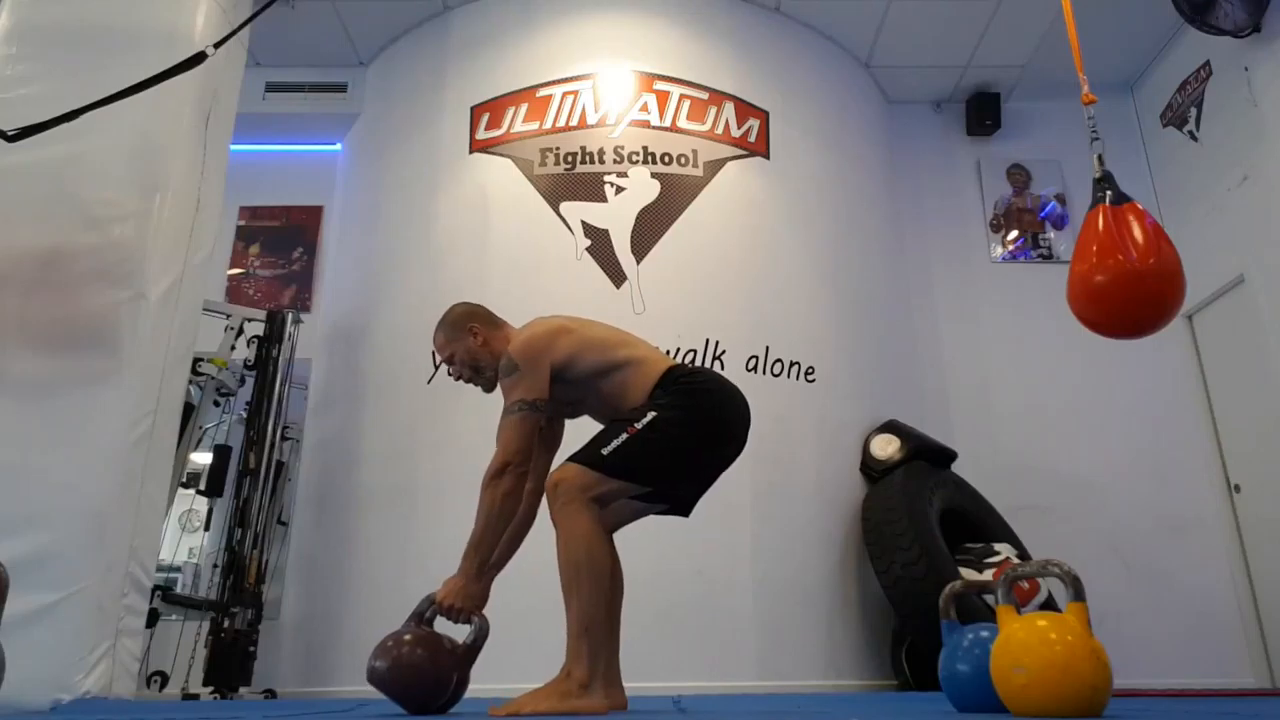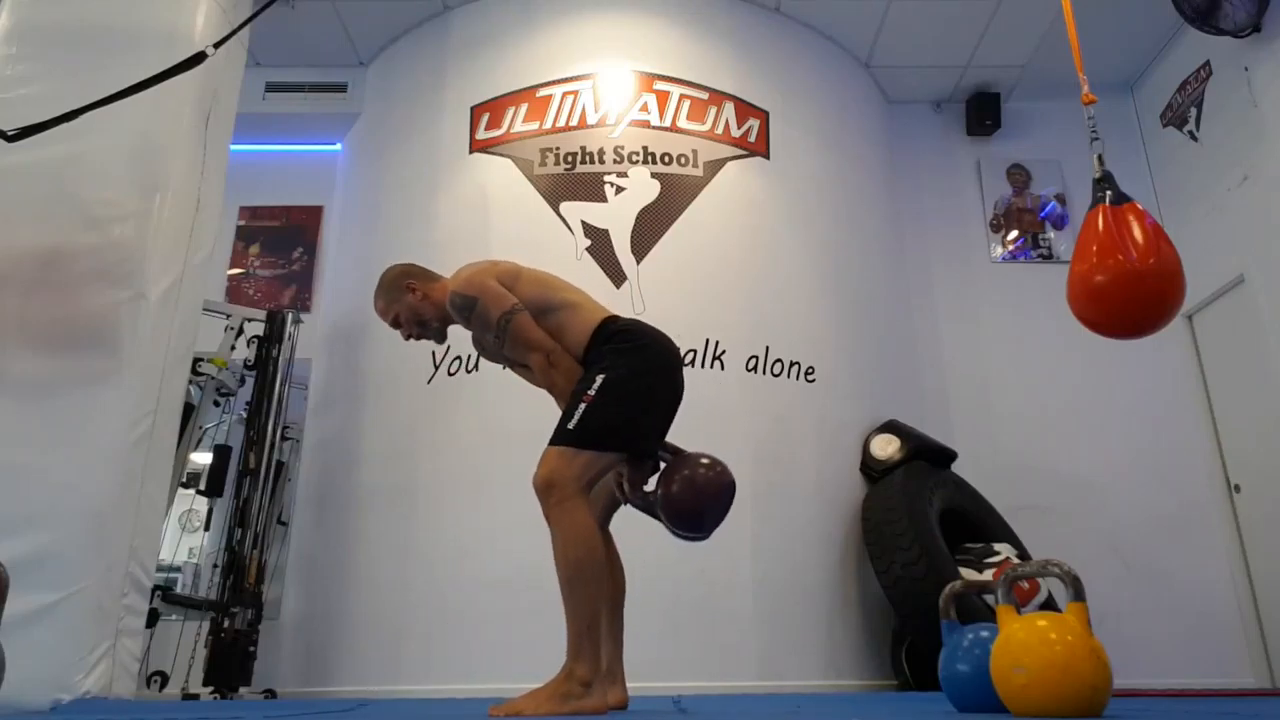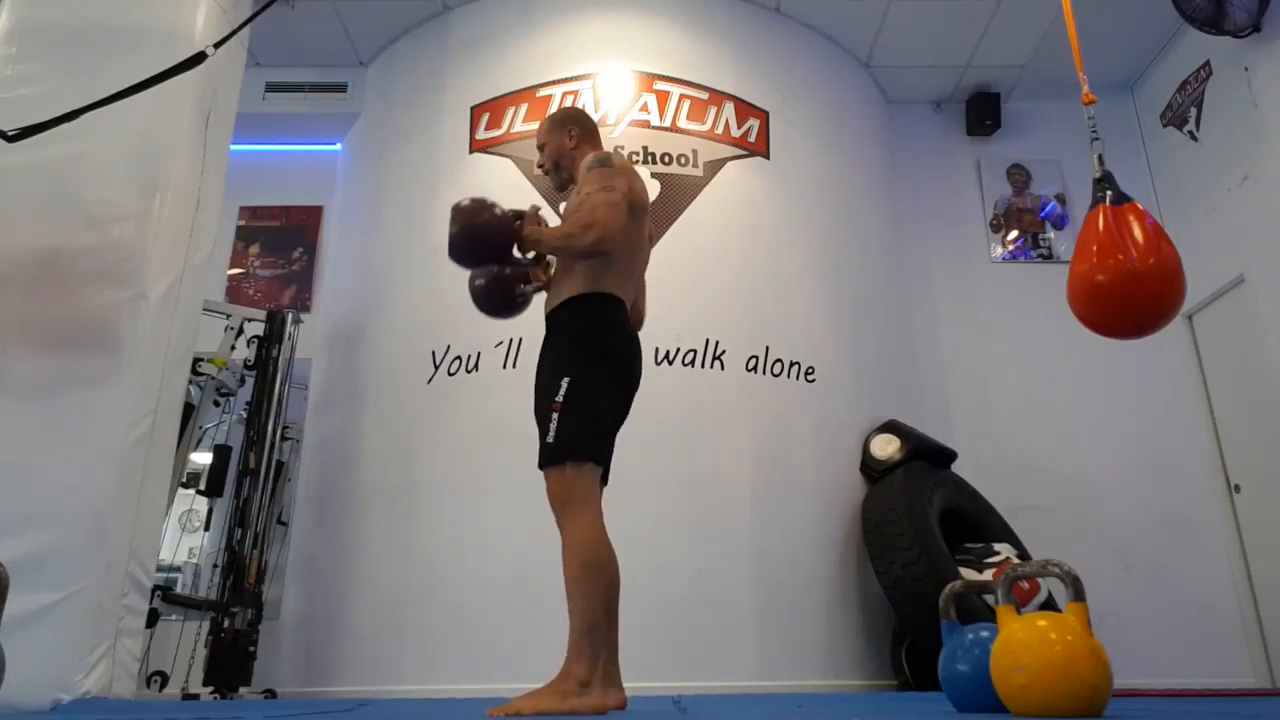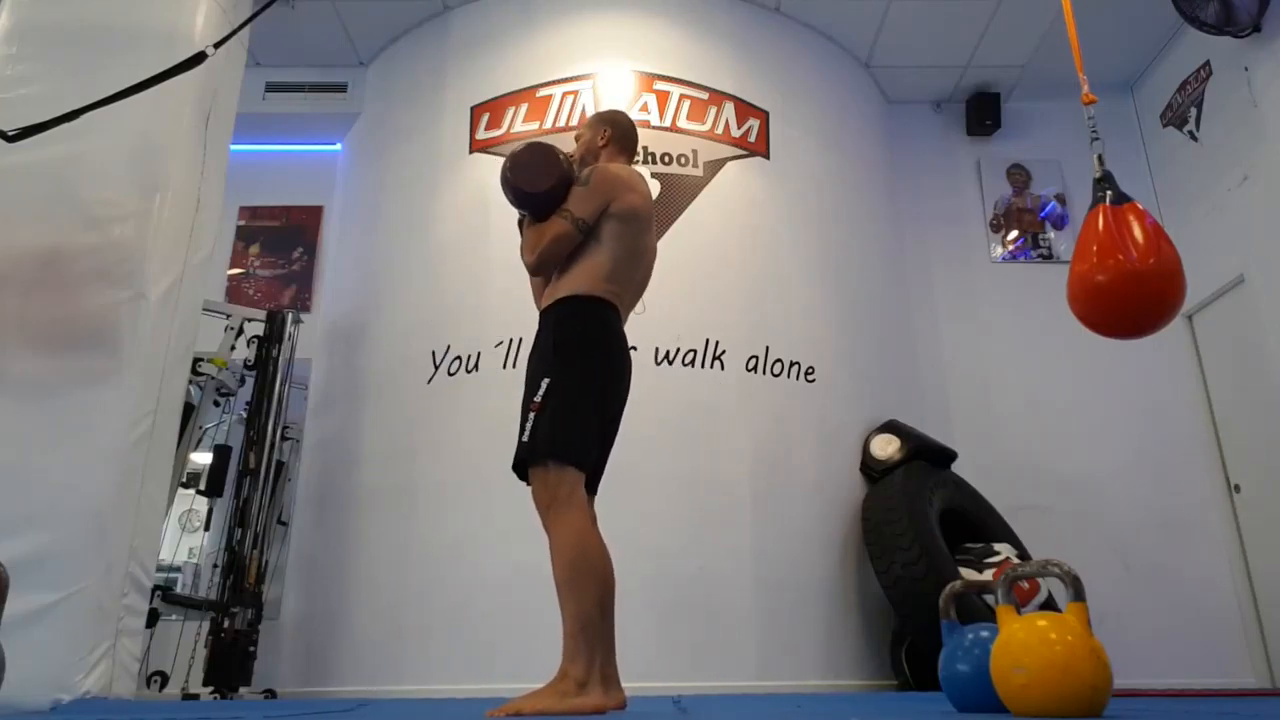
dt=0.7s
person 1, frame 1
left shoulder: (523, 351)
right shoulder: (544, 368)
left elbow: (508, 472)
right elbow: (531, 483)
left wrist: (468, 575)
right wrist: (486, 574)
left hip: (698, 404)
right hip: (709, 411)
left knee: (572, 491)
right knee: (586, 519)
left ankle: (583, 683)
right ankle: (604, 683)
person 1, frame 2
left shoulder: (467, 289)
right shoulder: (487, 335)
left elbow: (548, 358)
left wrist: (615, 446)
right wrist: (625, 444)
left hip: (632, 356)
right hip: (644, 363)
left knee: (558, 482)
right knee: (586, 513)
left ankle: (582, 679)
right ankle: (608, 679)
person 1, frame 3
left shoulder: (605, 166)
right shoulder: (617, 192)
left elbow: (596, 234)
right elbow: (637, 312)
left wrist: (537, 236)
right wrist: (551, 258)
left hip: (587, 336)
right hip: (607, 337)
left knee: (573, 500)
right knee: (578, 504)
person 1, frame 4
left shoulder: (605, 177)
right shoulder: (633, 214)
left elbow: (537, 256)
left wrist: (534, 209)
right wrist: (548, 214)
left hip: (575, 337)
right hip: (597, 344)
left knee: (558, 496)
right knee: (571, 504)
